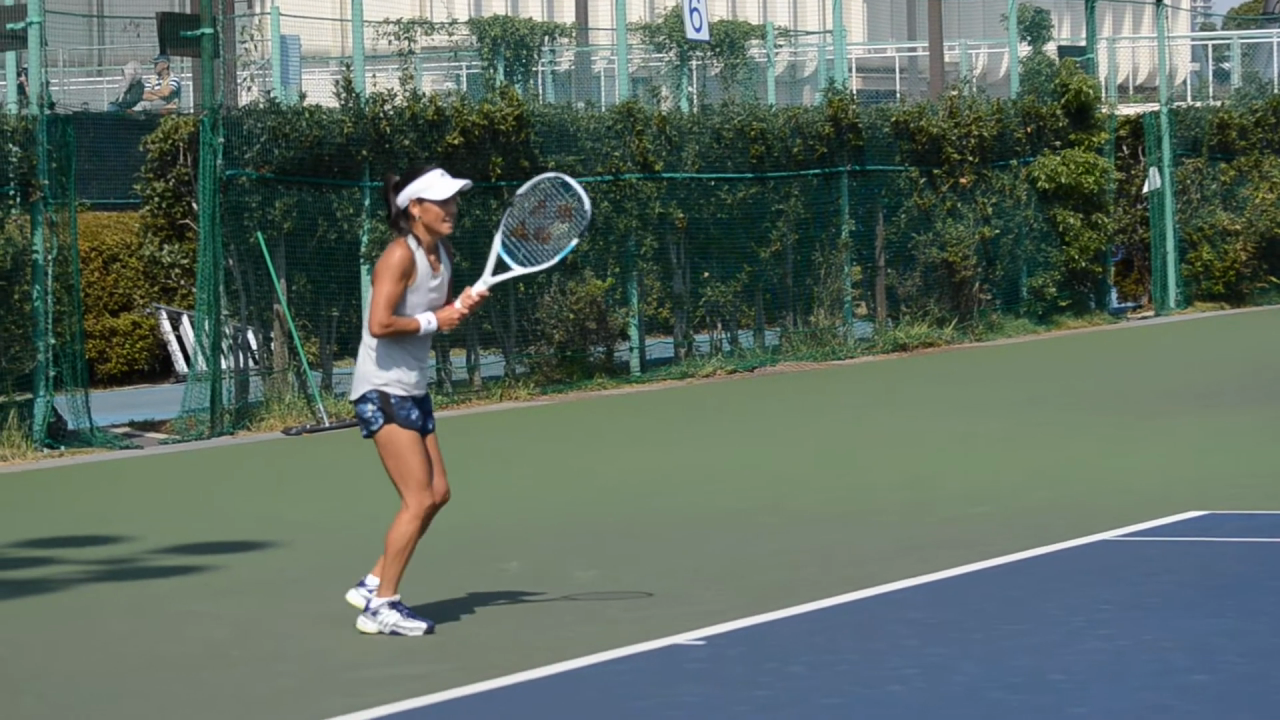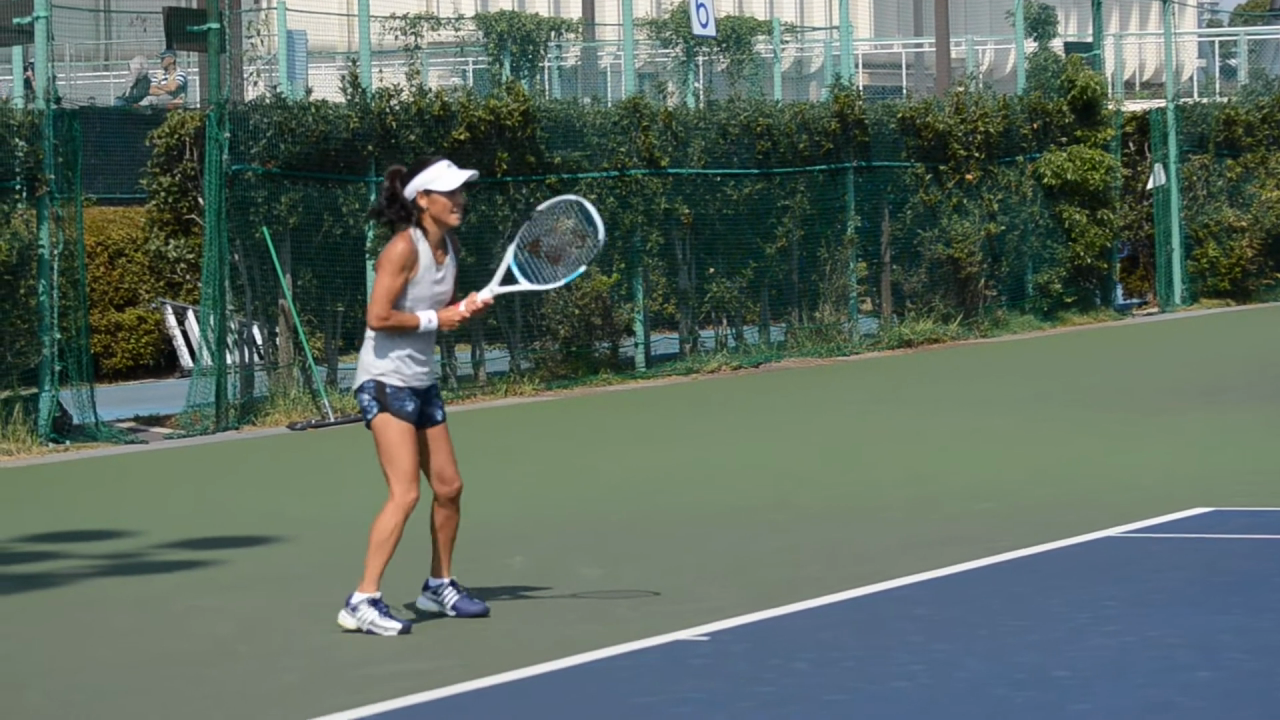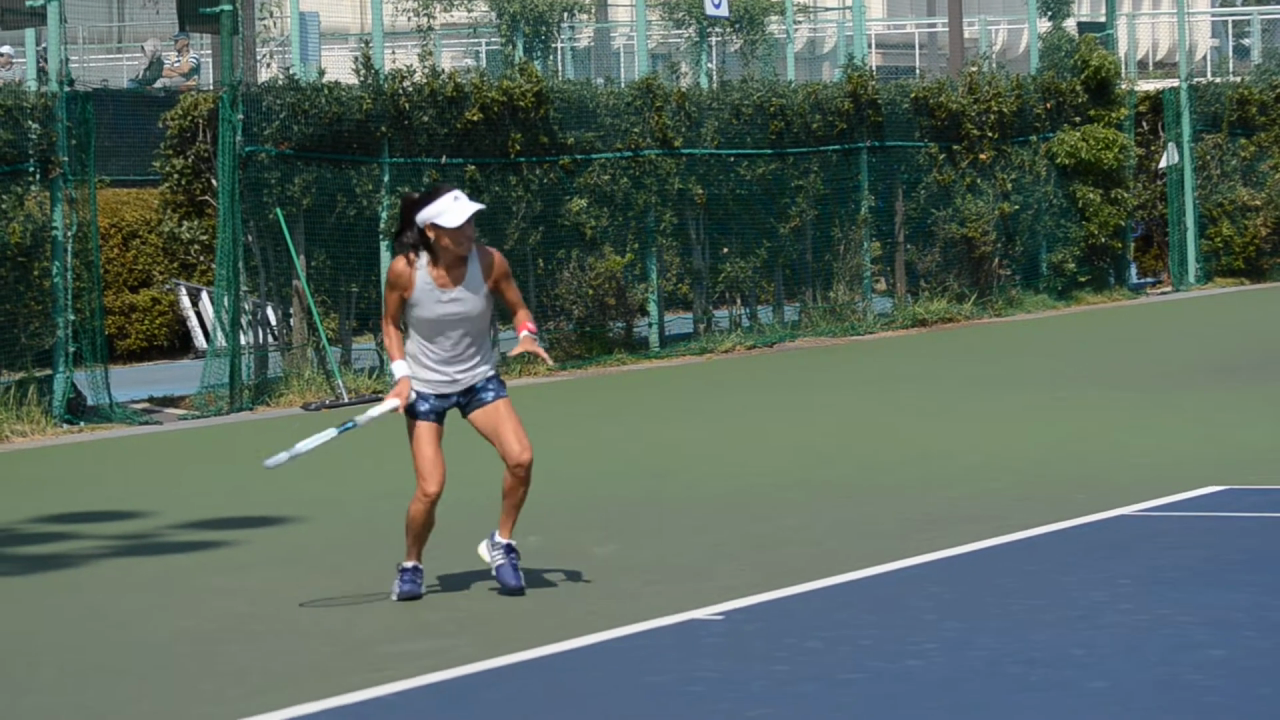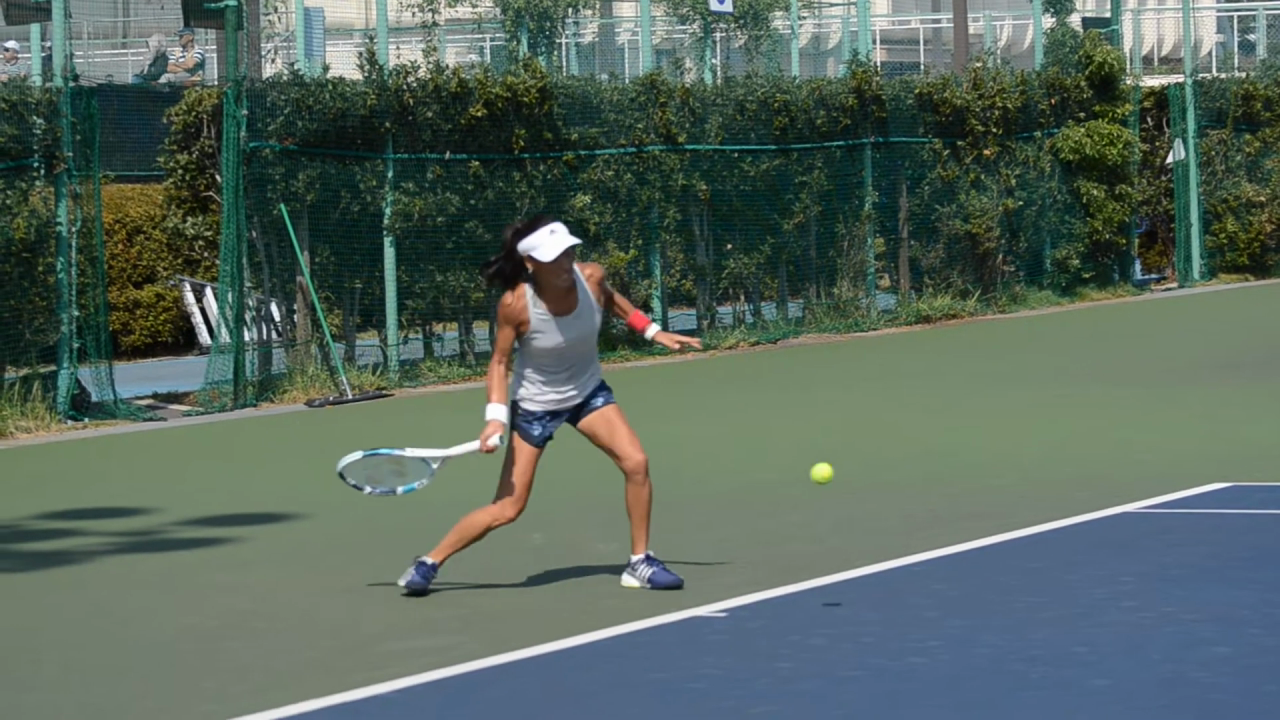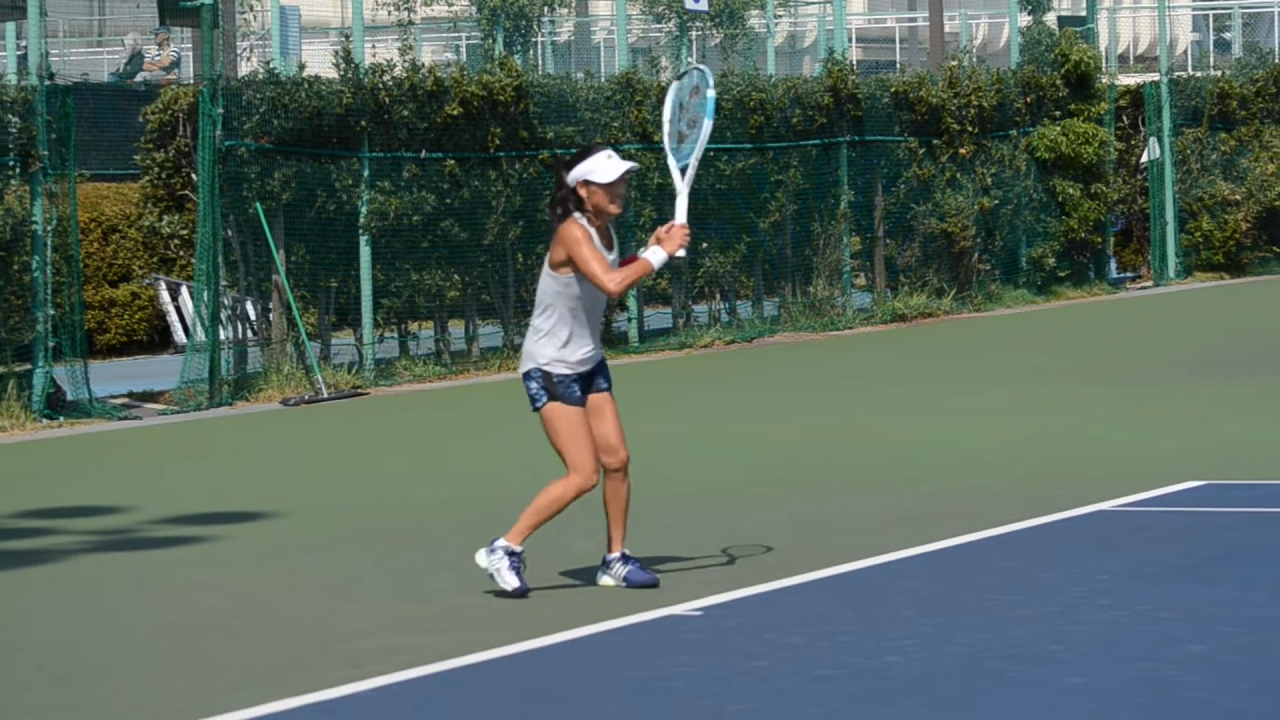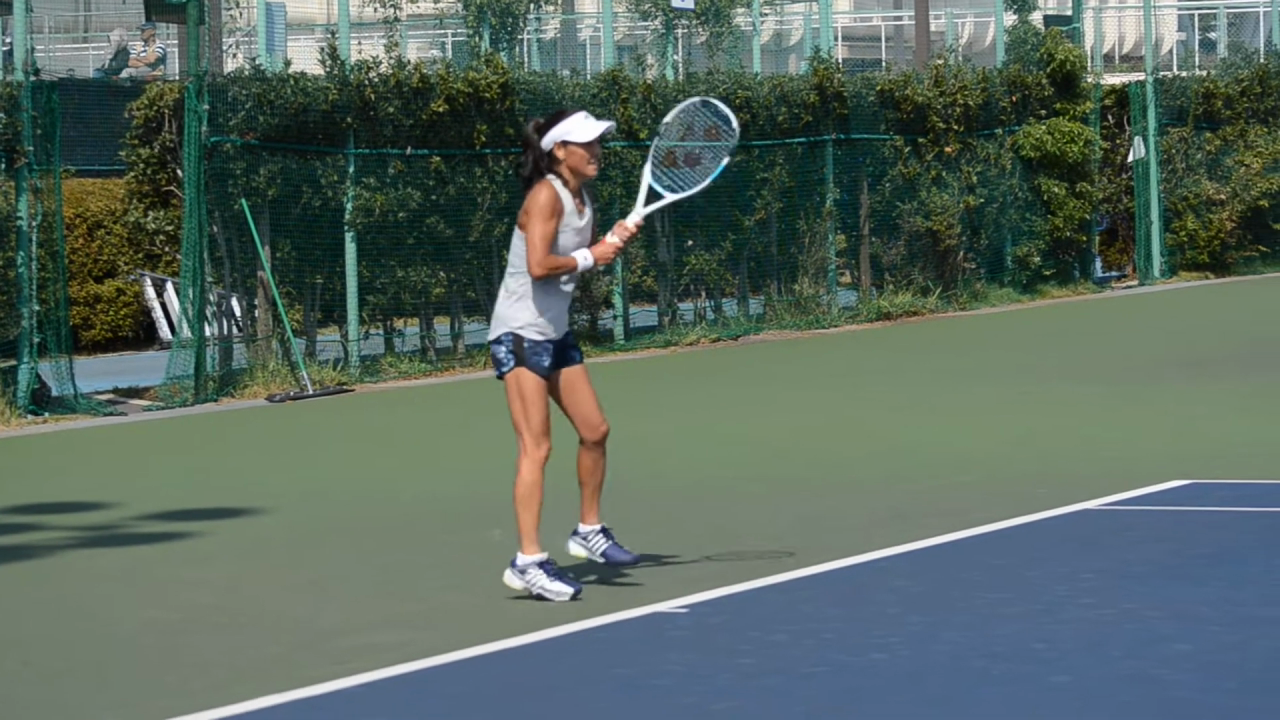
dt=0.4s
person 1, frame 1
left shoulder: (442, 252)
right shoulder: (399, 253)
right elbow: (379, 324)
left wrist: (462, 306)
right wrist: (433, 321)
left hip: (410, 389)
right hip: (382, 389)
left knee: (430, 499)
right knee: (420, 501)
left ankle: (372, 586)
right ankle: (382, 607)
person 1, frame 2
left shoulder: (451, 245)
right shoulder: (402, 248)
right elbow: (378, 318)
left wrist: (466, 307)
right wrist: (437, 319)
left hip: (422, 382)
right hip: (384, 381)
left knee: (448, 490)
right knee: (405, 495)
left ankle: (439, 584)
right ankle: (362, 602)
person 1, frame 3
left shoulder: (490, 262)
right shoulder: (402, 270)
left elbow: (517, 308)
right elbow: (391, 325)
left wrist: (527, 337)
right wrist: (401, 374)
left hip: (478, 378)
right hip: (423, 386)
left knee: (521, 457)
right knee: (430, 488)
left ankle: (501, 543)
right ankle: (410, 566)
person 1, frame 4
left shoulder: (591, 276)
right shoulder: (516, 302)
left elbow: (611, 302)
right elbow: (499, 361)
left wrist: (655, 333)
right wrist: (495, 415)
left hip: (586, 388)
right hip: (537, 401)
left knee: (636, 463)
right knee: (507, 508)
left ankle: (640, 560)
right ankle: (429, 563)
person 1, frame 5
left shoulder: (605, 227)
right shoulder: (573, 231)
left elbow: (611, 283)
right elbow: (612, 284)
left wrist: (651, 250)
right wrist: (661, 254)
left hip: (587, 362)
right hip: (550, 367)
left knee: (616, 462)
right knee: (582, 476)
left ankle: (616, 560)
right ankle: (504, 549)
person 1, frame 6
left shoulder: (583, 196)
right shoulder: (546, 195)
right elbow: (539, 266)
left wrist: (616, 241)
right wrist: (592, 255)
left hip: (554, 333)
right hip: (522, 332)
left knee: (595, 432)
right knee: (536, 447)
left ankle: (590, 531)
right ankle: (529, 560)
